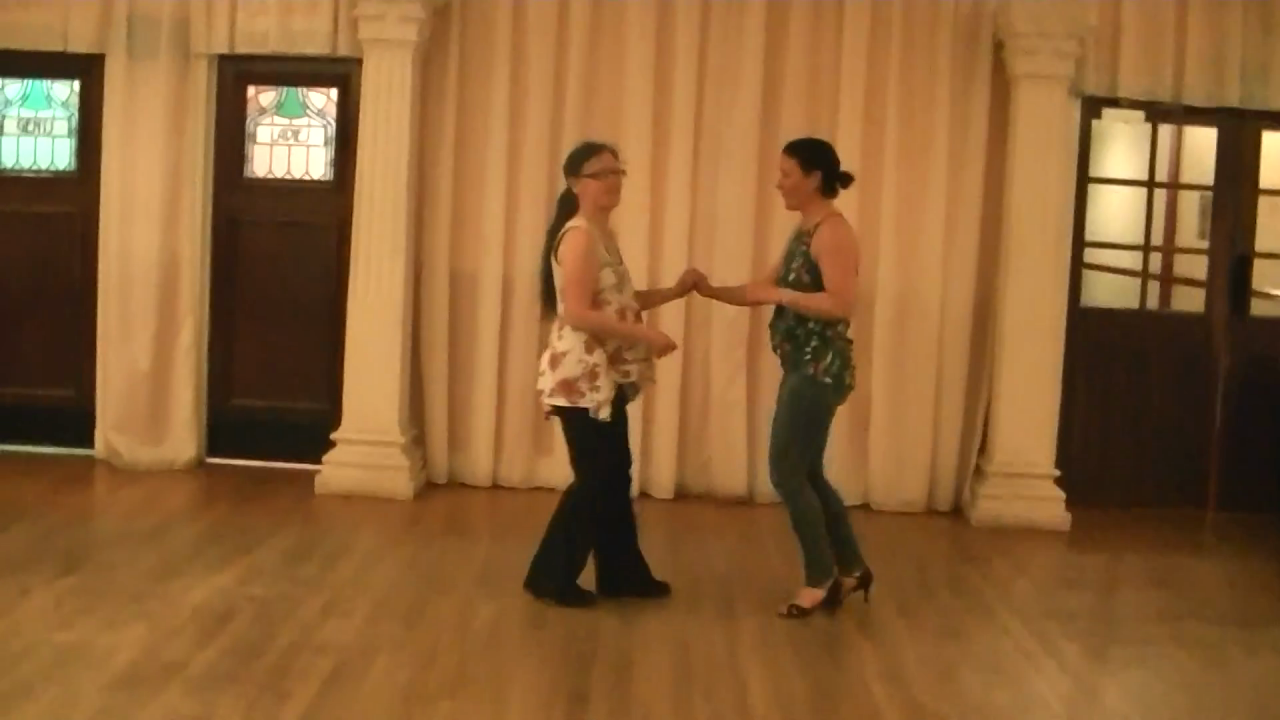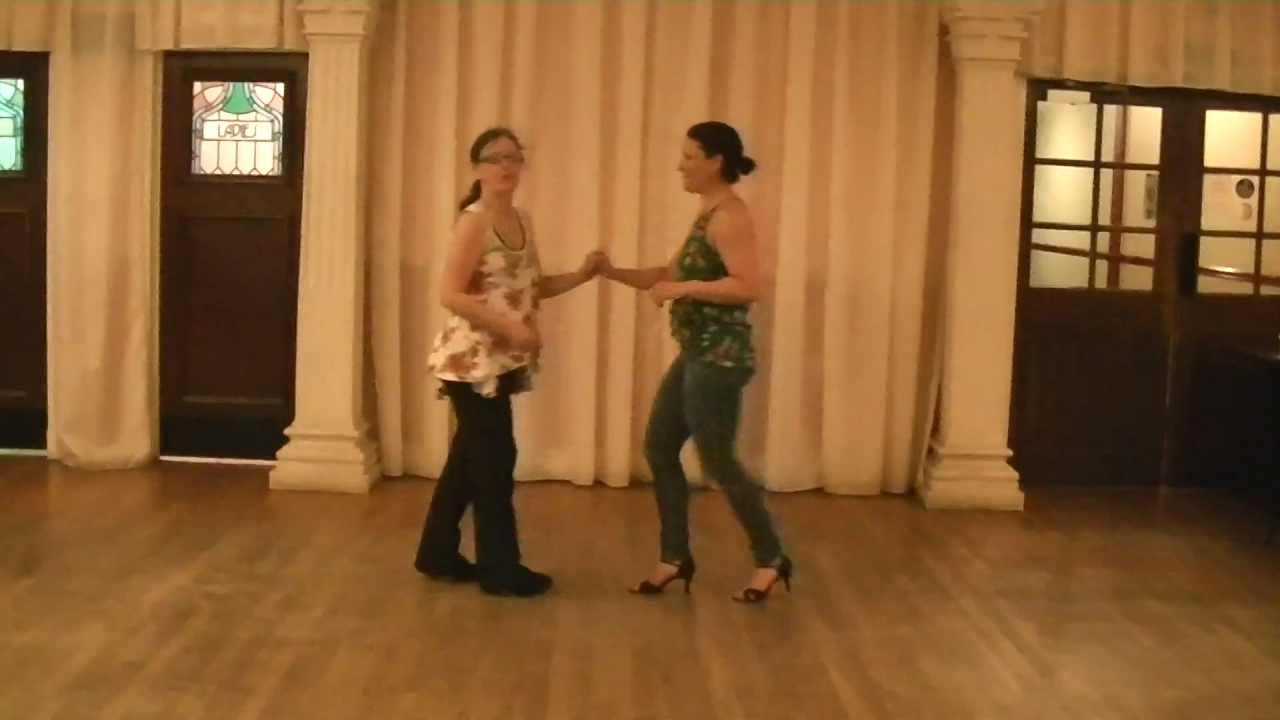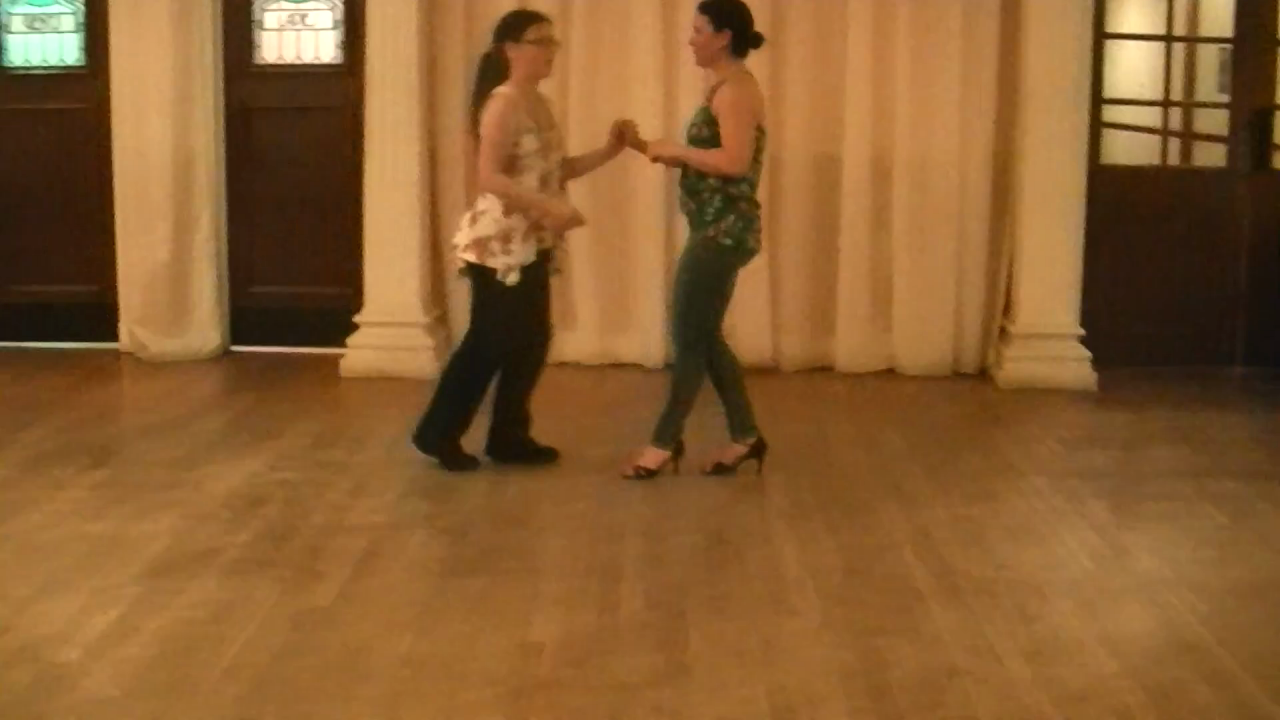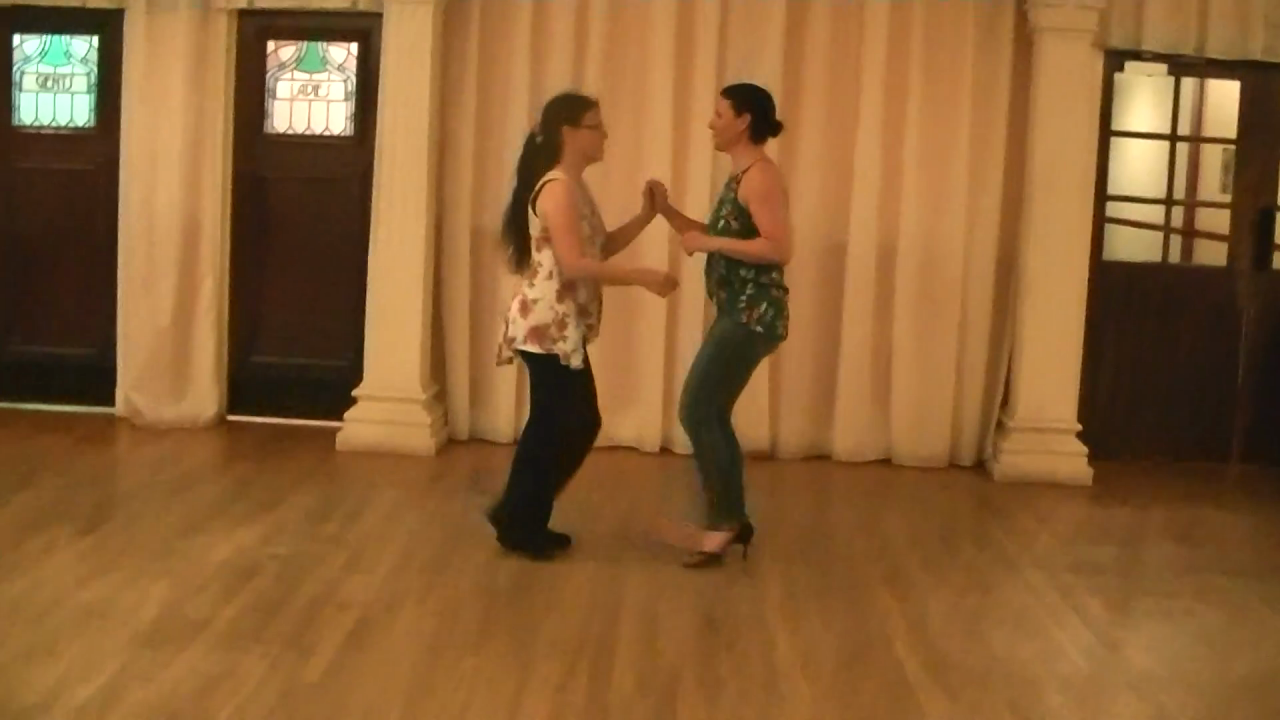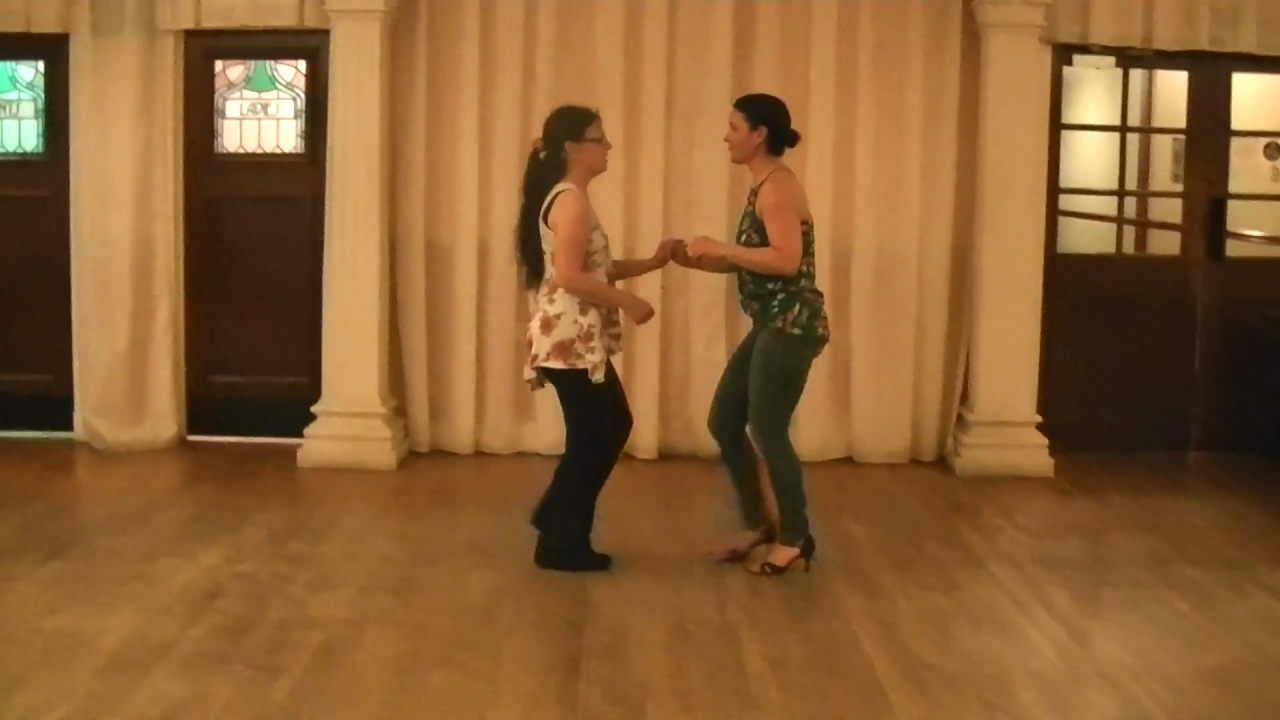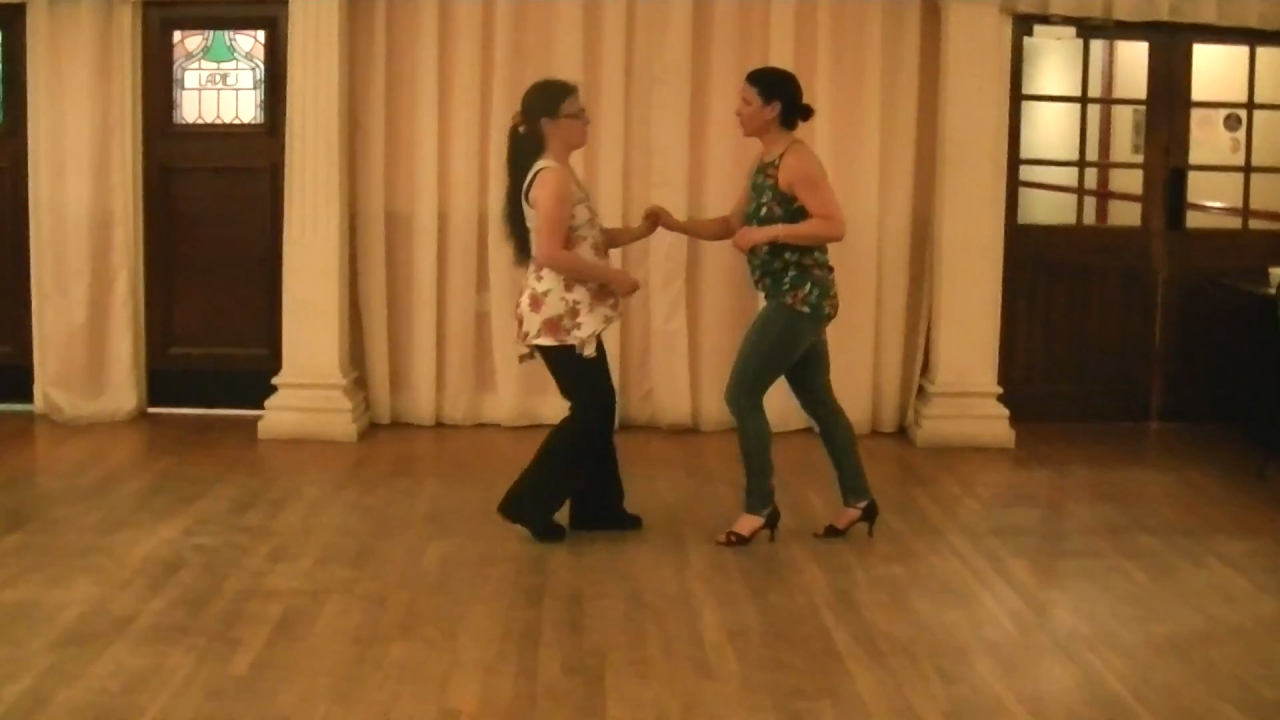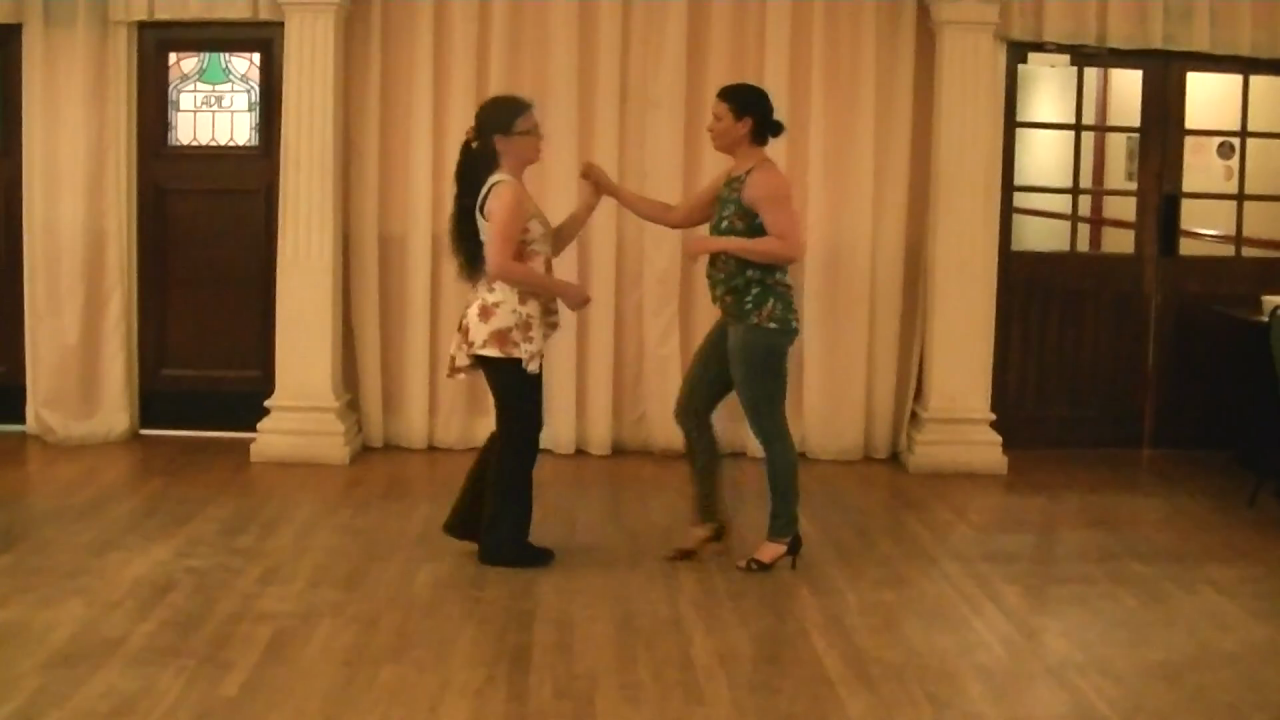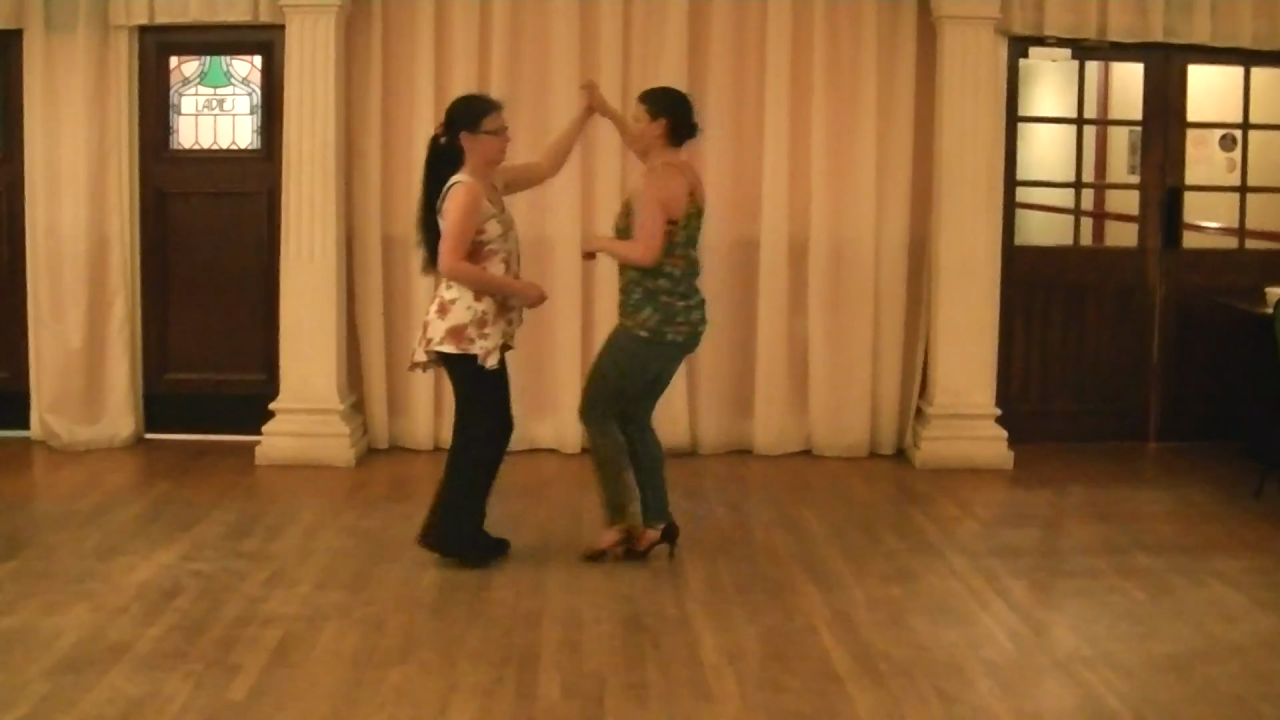
dt=0.5s
person 1, frame 1
left shoulder: (833, 232)
right shoulder: (804, 231)
left elbow: (840, 306)
right elbow: (766, 290)
left wrist: (777, 294)
right wrist: (711, 291)
left hip: (820, 371)
right hip: (802, 369)
left knee: (788, 475)
right knee: (804, 473)
left ankle: (821, 579)
right ankle: (848, 567)
person 1, frame 2
left shoulder: (730, 216)
right shoulder: (709, 215)
left elbow: (749, 286)
right elbow: (671, 273)
left wrist: (683, 288)
right wrist: (613, 273)
left hip: (721, 356)
right hip: (696, 354)
left knee: (717, 462)
right knee: (658, 448)
left ankle: (770, 558)
right ankle: (675, 557)
person 1, frame 3
left shoulder: (735, 89)
right shoulder: (727, 88)
left elbow: (733, 162)
left wrist: (674, 149)
right wrist: (647, 147)
left hip: (722, 231)
right hip: (714, 230)
left knee: (687, 336)
right knee: (704, 335)
left ankle: (666, 441)
right ankle: (745, 435)
person 1, frame 4
left shoulder: (761, 177)
right shoulder: (741, 175)
left elbow: (779, 248)
right elbow: (723, 240)
left wrist: (709, 242)
right wrist: (667, 211)
left hip: (753, 316)
right hip: (735, 313)
left knee: (696, 413)
right knee: (711, 417)
left ankle: (721, 521)
right ankle: (732, 521)
person 1, frame 5
left shoulder: (779, 187)
right shoulder: (763, 187)
left elbow: (785, 260)
left wrist: (721, 249)
right wrist: (694, 259)
left hip: (792, 325)
right hip: (771, 325)
left knee: (768, 431)
right knee: (724, 422)
left ankle: (792, 536)
right ankle: (757, 524)
person 1, frame 6
left shoulder: (798, 161)
right shoulder: (766, 162)
left elbow: (833, 226)
right elbow: (733, 224)
left wrist: (769, 233)
right wrist: (675, 225)
left hip: (801, 298)
right hip: (791, 299)
left knee: (742, 395)
right knee: (818, 401)
left ankle: (759, 507)
right ankle: (857, 500)
person 1, frame 7
left shoulder: (765, 178)
right shoulder: (730, 178)
left elbow: (790, 247)
right elbow: (674, 215)
left wrist: (718, 241)
right wrist: (610, 189)
left hip: (762, 319)
right hip: (737, 318)
left knee: (767, 425)
right knee: (691, 412)
left ankle: (784, 534)
right ankle: (708, 519)
person 1, frame 8
left shoulder: (655, 184)
right shoulder: (683, 175)
left elbow: (646, 253)
left wrist: (601, 243)
right wrist: (607, 113)
left hip: (652, 323)
right hip: (679, 320)
left knee: (596, 413)
right knee: (634, 417)
left ankle: (624, 521)
right ankle: (656, 521)
person 2, frame 1
left shoulder: (603, 235)
right shoulder: (578, 236)
right elbow: (579, 313)
left wrist: (673, 292)
right wrist: (644, 336)
left hip: (605, 376)
right hip: (580, 376)
left knee: (614, 473)
right knee: (595, 477)
left ankle: (623, 575)
right ankle: (550, 576)
person 2, frame 2
left shoulder: (522, 221)
right shoulder: (473, 222)
left elbow: (531, 286)
right elbow: (451, 293)
left wrist: (582, 274)
right wrist: (507, 326)
left hip: (503, 359)
right hip: (472, 357)
left knee: (471, 454)
right knee: (495, 457)
left ankle: (439, 551)
right ankle: (501, 568)
person 2, frame 3
left shoulder: (540, 104)
right shoulder: (502, 104)
left elbow: (555, 169)
right elbow: (490, 177)
left wrist: (608, 151)
right wrist: (551, 206)
left hip: (532, 243)
right hip: (499, 241)
left knee: (532, 339)
right knee: (489, 340)
left ankle: (508, 435)
right ankle: (438, 433)
person 2, frame 4
left shoulder: (573, 187)
right shoulder: (556, 188)
left elbow: (599, 248)
right elbow: (573, 262)
left wrist: (644, 217)
right wrist: (644, 277)
left hip: (563, 325)
right hip: (548, 325)
left knee: (550, 423)
right knee: (579, 423)
left ankle: (526, 524)
right ankle: (517, 517)
person 2, frame 5
left shoulder: (566, 197)
right shoulder: (569, 200)
left elbow: (594, 267)
right elbow: (570, 277)
left wrist: (650, 263)
right wrist: (627, 302)
left hip: (577, 338)
right hip: (569, 340)
left knee: (613, 426)
right knee: (590, 437)
left ankle: (558, 517)
right ankle: (561, 545)
person 2, frame 6
left shoulder: (560, 174)
right shoulder: (550, 178)
left elbow: (585, 239)
right elbow: (550, 254)
left wrist: (638, 232)
right wrist: (612, 276)
left hip: (572, 313)
right hip: (559, 315)
left knee: (596, 407)
right knee: (592, 410)
left ankle: (597, 506)
right ankle: (528, 502)
person 2, frame 7
left shoulder: (510, 190)
right shoulder: (506, 191)
left elbow: (553, 242)
right elbow: (501, 265)
left wrist: (593, 197)
right wrist: (562, 288)
left hip: (506, 329)
right hip: (505, 331)
left knee: (515, 429)
right knee: (520, 433)
left ankle: (473, 516)
right ankle: (505, 542)
person 2, frame 8
left shoulder: (491, 181)
right shoulder: (465, 191)
left elbow: (546, 166)
right elbow: (451, 265)
left wrist: (583, 118)
right wrist: (517, 287)
left hip: (481, 328)
right hip: (467, 329)
left knee: (477, 429)
right knee: (491, 428)
left ankle: (457, 531)
right ankle: (450, 531)
